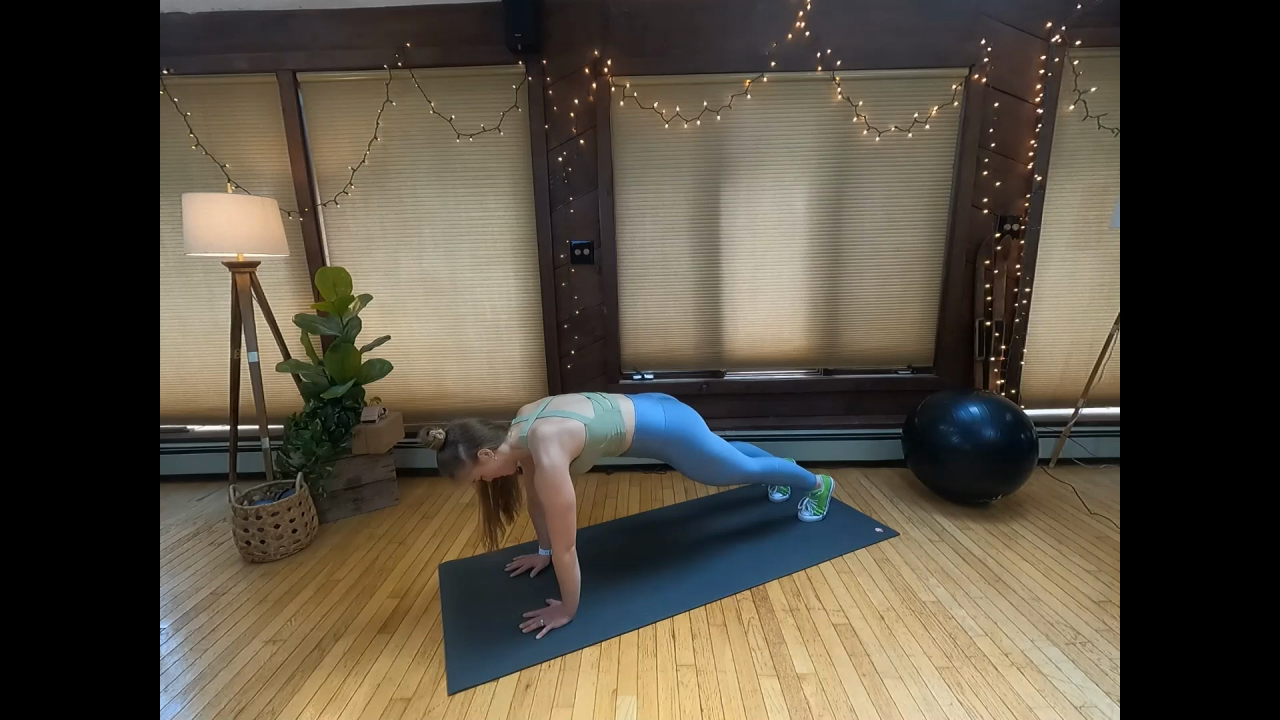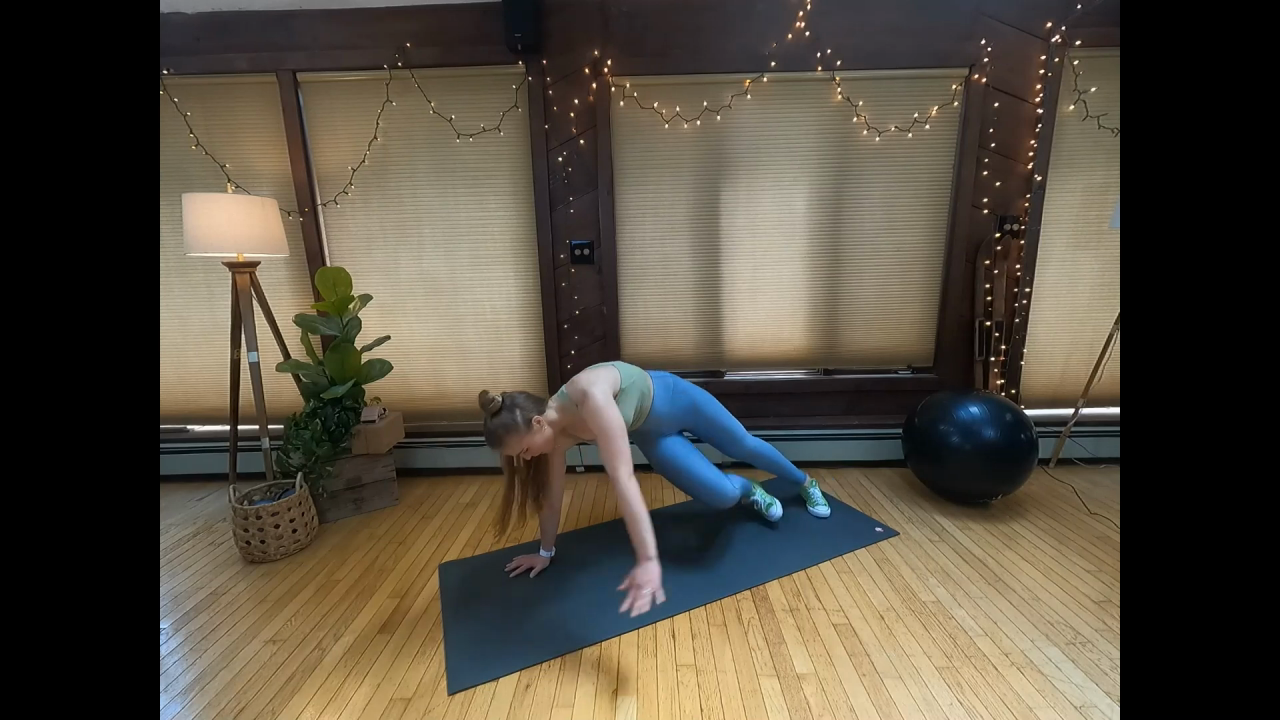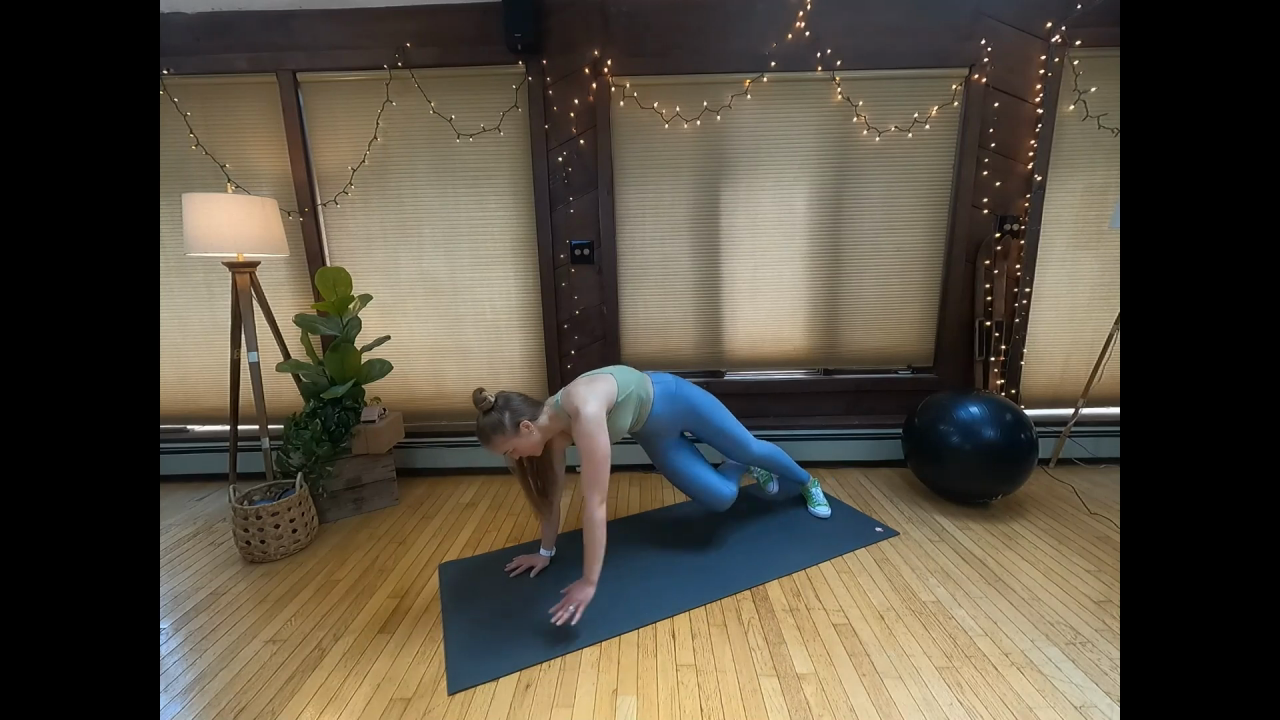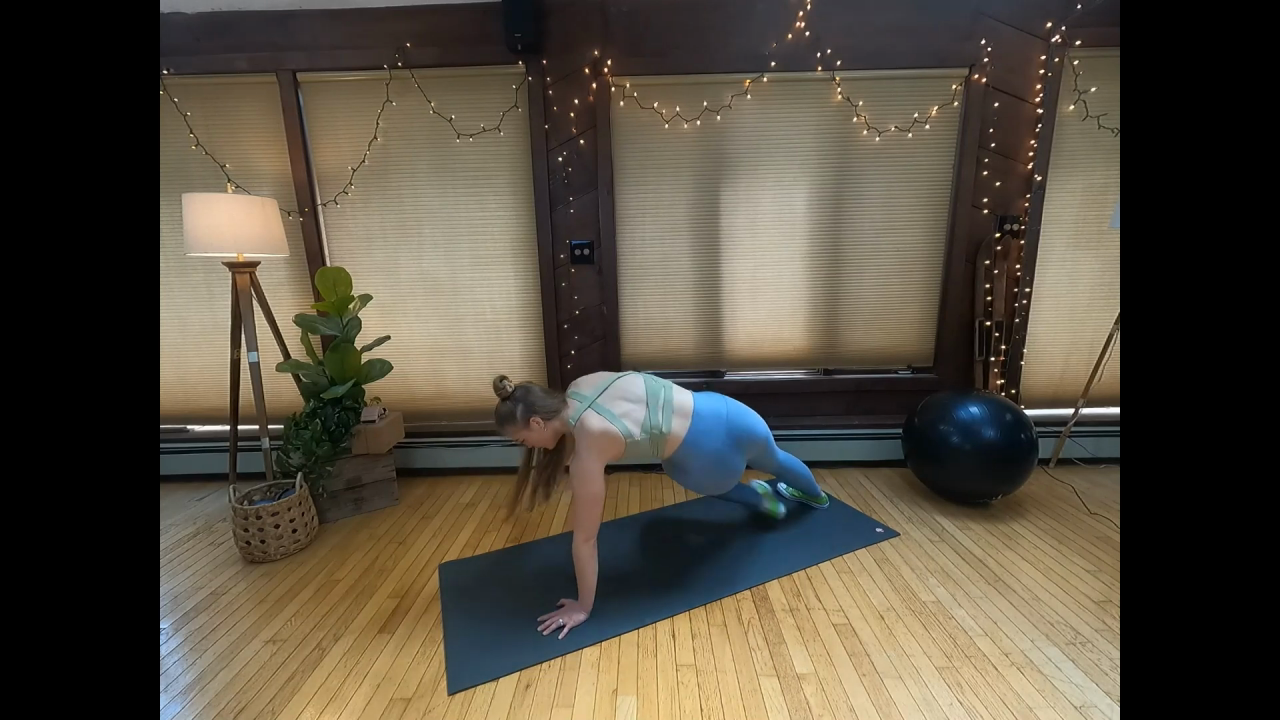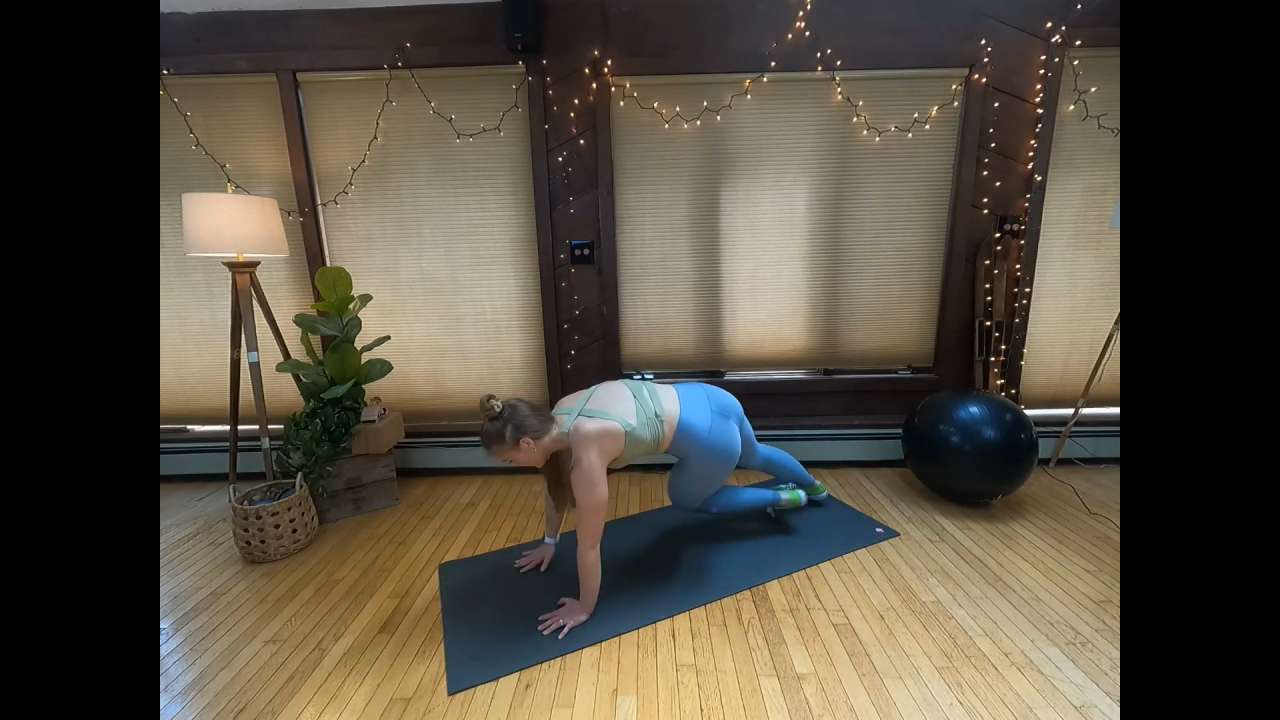
dt=0.7s
person 1, frame 1
left shoulder: (547, 454)
right shoulder: (519, 428)
left elbow: (566, 546)
right elbow: (535, 497)
left wrist: (568, 610)
right wrist: (543, 551)
left hip: (666, 428)
right hip: (646, 412)
left knee: (742, 470)
right knee: (722, 452)
left ankle: (818, 485)
right ankle: (777, 477)
person 1, frame 2
left shoulder: (590, 398)
right shoulder: (554, 423)
left elbow: (623, 482)
right elbow: (552, 493)
left wrist: (648, 559)
right wrist: (546, 551)
left hip: (672, 396)
left knee: (744, 445)
right knee: (722, 495)
left ankle: (804, 483)
right ankle: (750, 492)
person 1, frame 3
left shoulder: (583, 413)
right shoulder: (550, 420)
left elbow: (595, 503)
right elbow: (552, 491)
left wrist: (588, 582)
right wrist: (546, 550)
left hip: (673, 399)
left knee: (749, 449)
right knee: (721, 499)
left ankle: (807, 482)
right ankle: (753, 471)
person 1, frame 4
left shoulder: (590, 446)
right shoulder: (580, 387)
left elbow: (585, 538)
left wrist: (583, 607)
left hip: (714, 452)
right hip: (730, 413)
right knee: (770, 460)
left ankle: (759, 498)
right ankle: (816, 495)
person 1, frame 5
left shoulder: (587, 453)
right shoulder: (559, 417)
left elbow: (589, 544)
right elbow: (560, 483)
left wrist: (585, 607)
right wrist: (549, 541)
left hip: (710, 437)
right hip: (710, 398)
left knee: (685, 499)
right knee: (748, 454)
left ankle: (780, 497)
right ankle: (808, 488)
